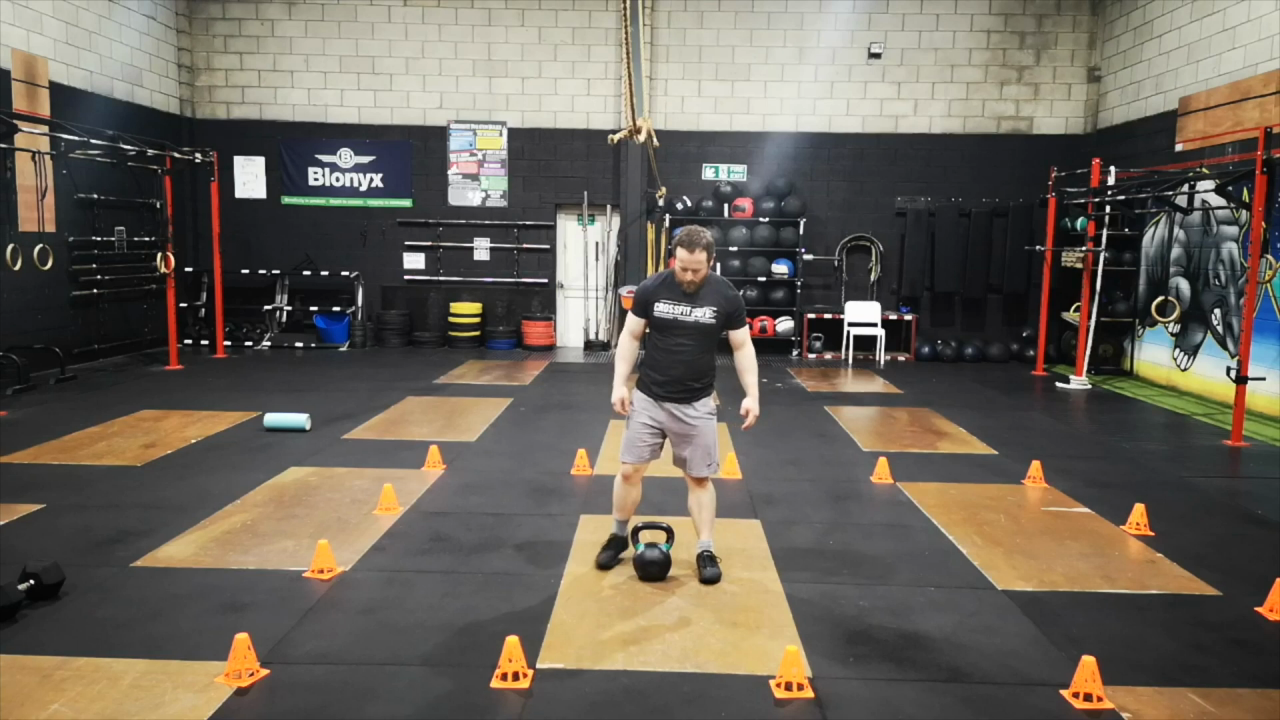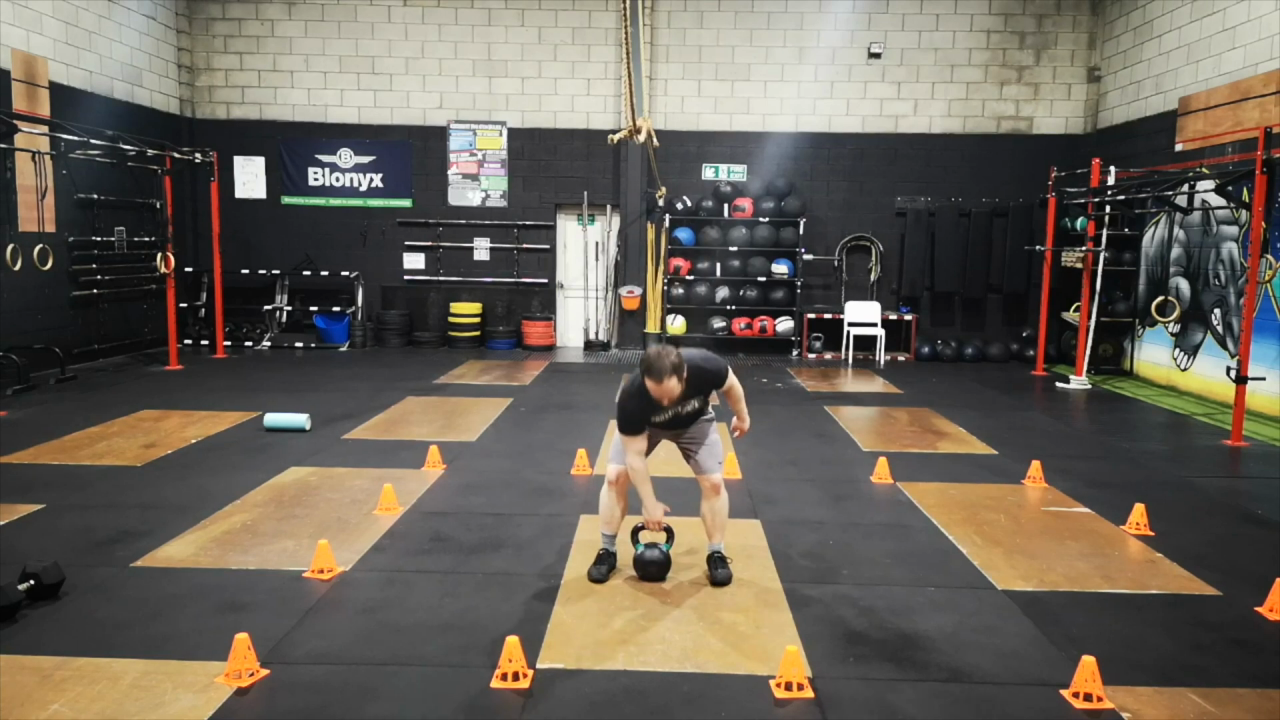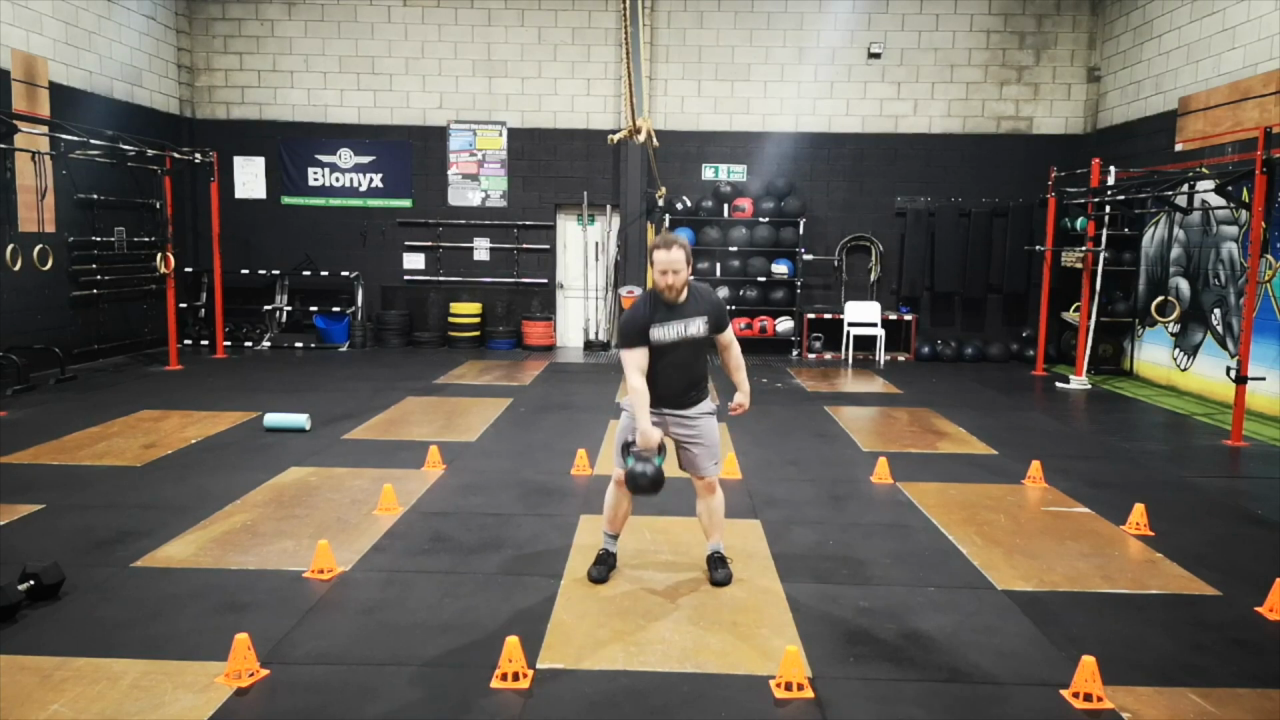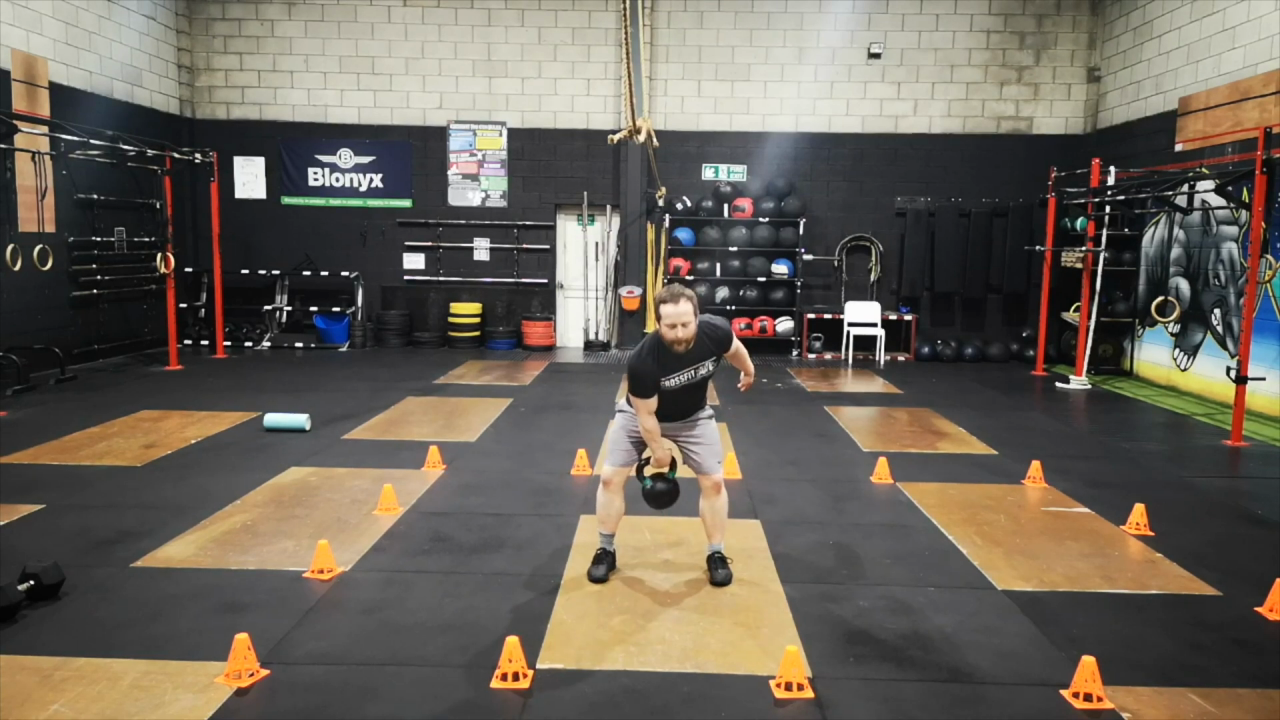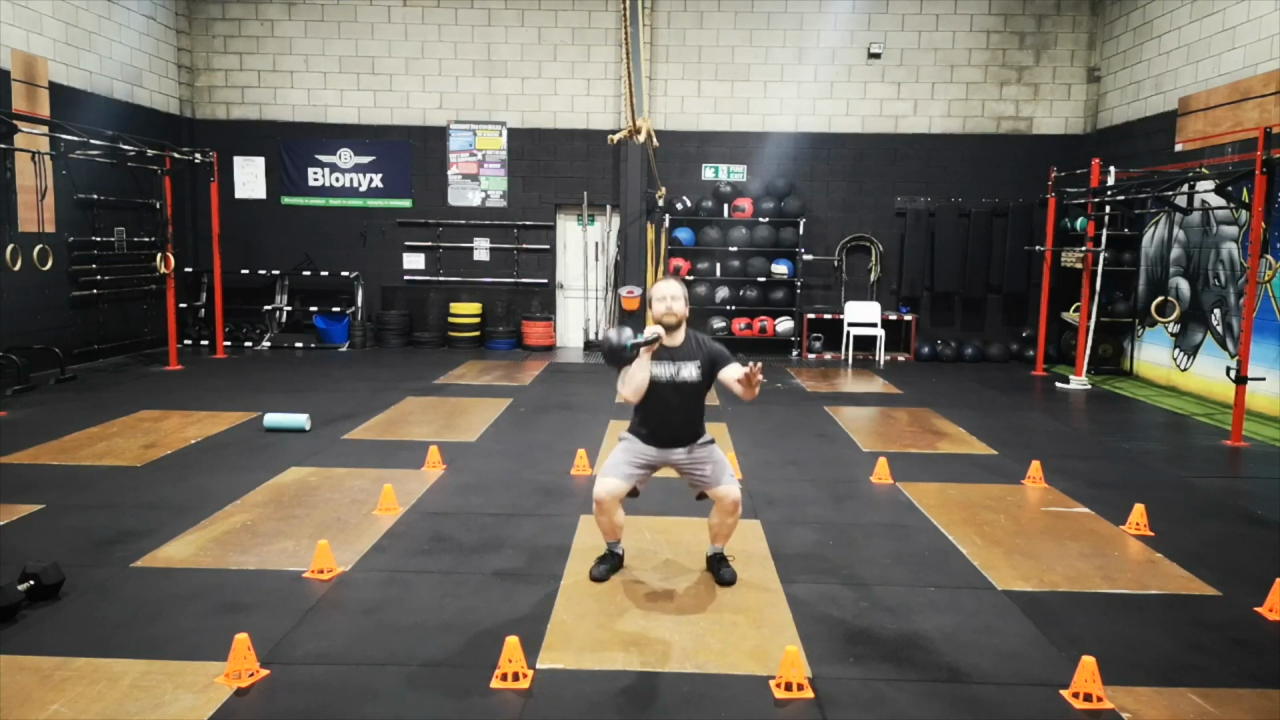
dt=1s
person 1, frame 1
left shoulder: (726, 296)
right shoulder: (652, 289)
left elbow: (742, 347)
right elbow: (630, 336)
left wrist: (751, 394)
right wrist: (620, 383)
left hip: (696, 404)
right hip: (648, 398)
left knee: (699, 477)
right knee: (629, 470)
left ankle: (705, 551)
right ankle: (619, 536)
person 1, frame 2
left shoulder: (707, 367)
right shoulder: (632, 396)
left elbow: (730, 386)
right elbow: (634, 456)
left wrist: (742, 416)
right wrist: (650, 505)
left hip: (694, 422)
right hip: (644, 426)
left knee: (713, 481)
right knee: (616, 476)
left ankle: (716, 554)
right ankle: (607, 551)
person 1, frame 3
left shoulder: (709, 301)
right shoulder: (637, 314)
left elbow: (728, 346)
right elbow: (635, 375)
left wrist: (743, 389)
right wrist: (644, 425)
left hip: (694, 409)
right hip: (645, 405)
left knee: (707, 481)
right knee: (622, 476)
left ankle: (716, 554)
right ankle: (608, 551)
person 1, frame 4
left shoulder: (715, 331)
right shoulder: (643, 359)
left elbow: (734, 349)
right elbow: (645, 415)
left wrist: (749, 371)
right wrist: (658, 452)
left hip: (693, 416)
right hip: (640, 415)
left knee: (713, 480)
right knee: (611, 477)
left ankle: (716, 555)
right ankle: (606, 552)
person 1, frame 5
left shoulder: (707, 350)
right shoulder: (637, 346)
left elbow: (738, 380)
right elbow: (631, 394)
left wrist: (748, 383)
right wrist: (645, 354)
left hip: (692, 444)
right hip: (642, 441)
left knee: (730, 497)
right knee: (604, 494)
left ankle: (716, 555)
right ankle: (614, 552)
